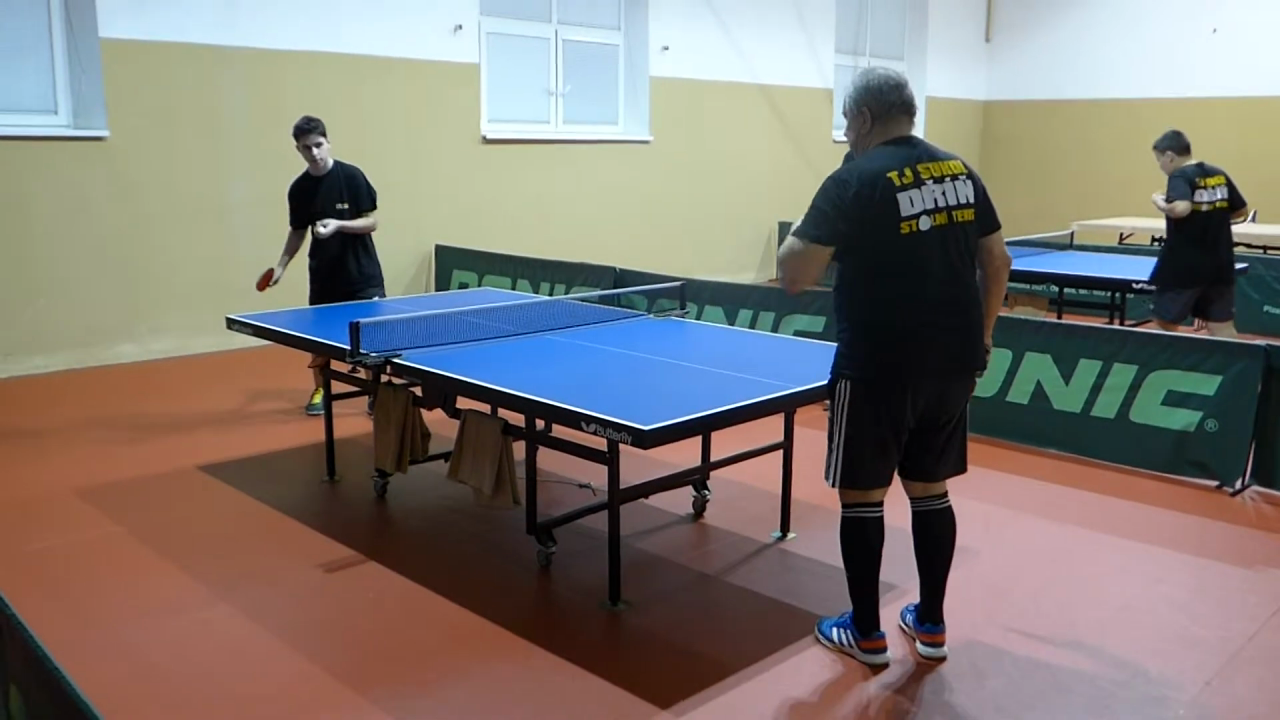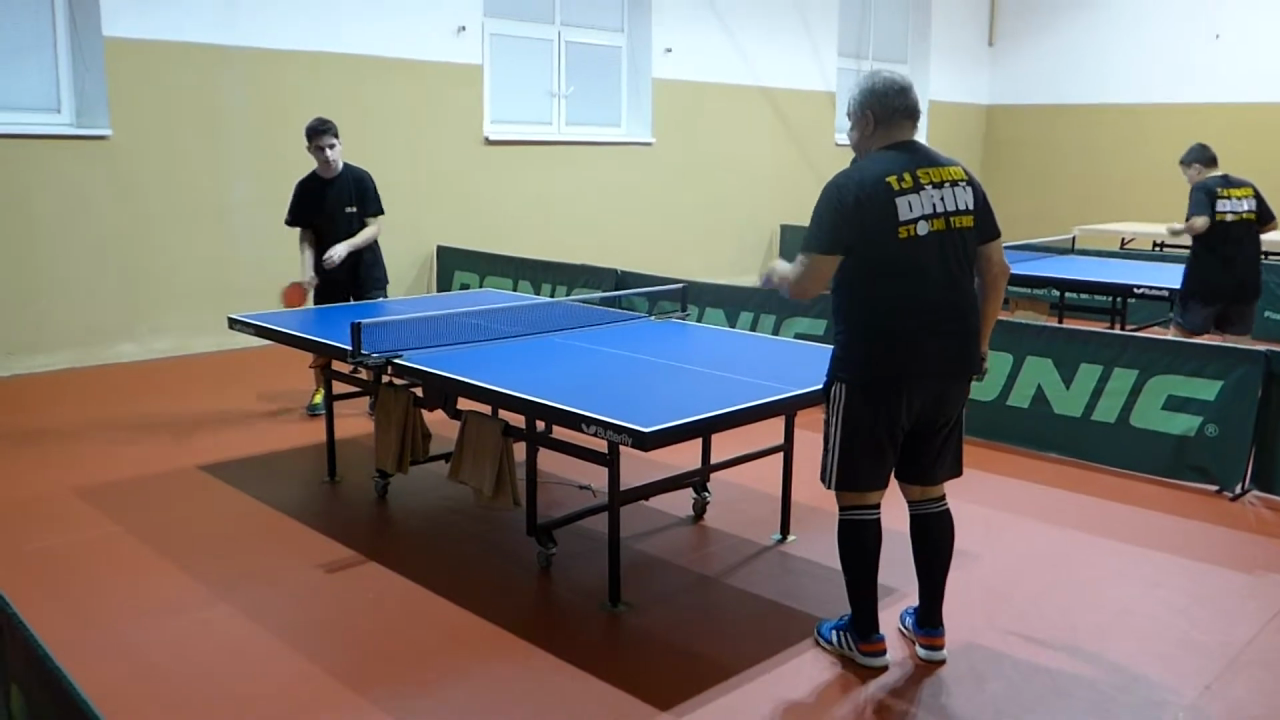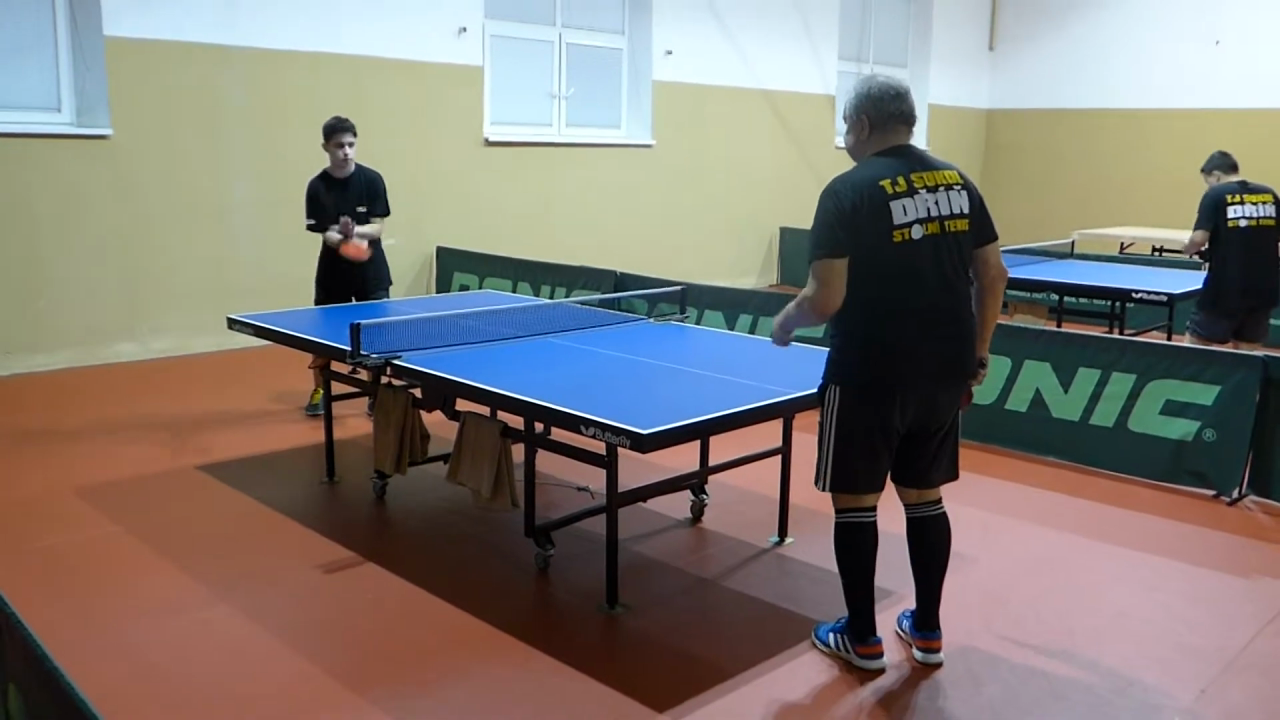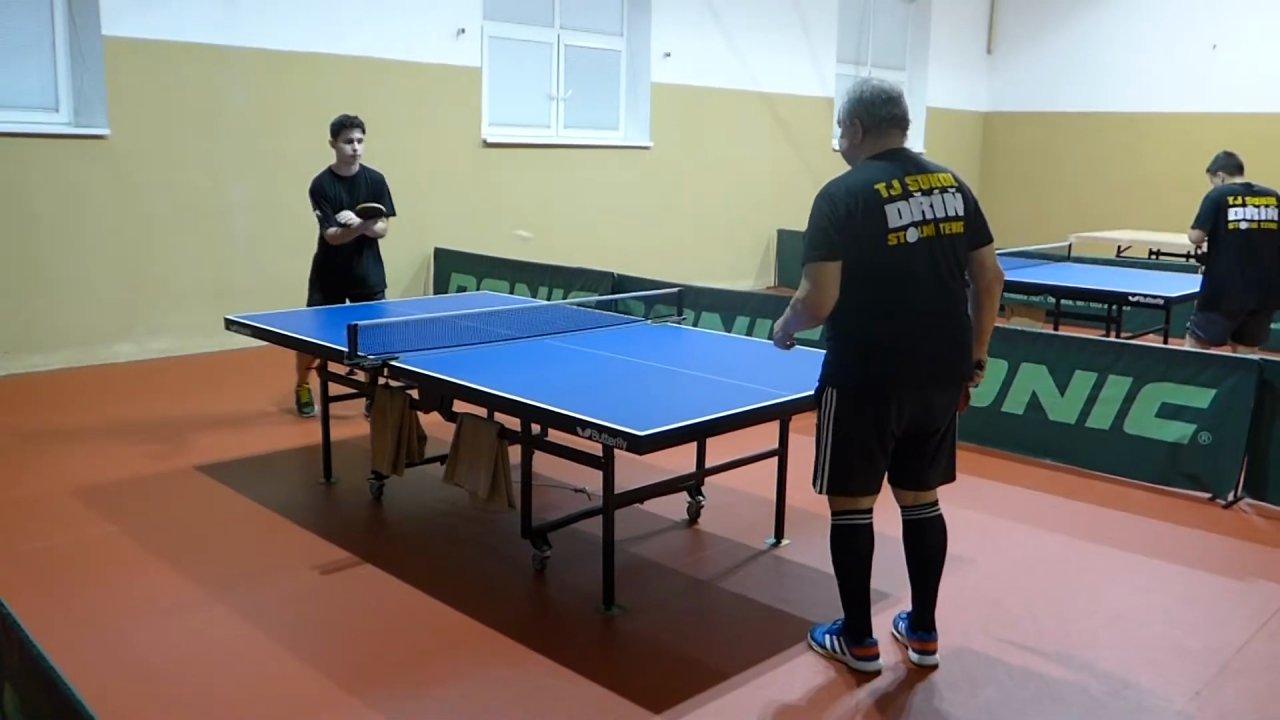
dt=0.2s
person 1, frame 1
left shoulder: (852, 181)
right shoulder: (961, 172)
left elbow: (796, 274)
right elbow: (997, 263)
left wrist: (794, 236)
right wrist: (981, 338)
left hip: (878, 368)
right hip: (951, 364)
left knee: (862, 495)
right knee: (930, 489)
left ankle: (865, 632)
right ankle: (931, 622)
person 1, frame 2
left shoulder: (852, 186)
right shoulder: (961, 179)
left elbow: (808, 285)
right elbow: (996, 272)
left wrist: (777, 272)
right wrist: (977, 348)
left hip: (874, 372)
right hip: (946, 369)
left knee: (859, 498)
right knee: (928, 493)
left ankle: (864, 635)
right ankle: (930, 626)
person 1, frame 3
left shoulder: (849, 191)
right shoulder: (958, 182)
left elbow: (825, 298)
right elbow: (992, 275)
left wrist: (785, 322)
right wrist: (977, 353)
left hip: (869, 375)
right hip: (942, 372)
left knee: (854, 500)
right knee: (924, 496)
left ankle: (861, 638)
right ankle: (927, 629)
person 1, frame 4
left shoulder: (843, 195)
right shoulder: (952, 185)
left elbow: (819, 301)
right elbow: (990, 278)
left wrist: (785, 327)
right wrist: (974, 353)
left hip: (865, 377)
right hip: (940, 374)
left knee: (851, 503)
right knee: (920, 498)
left ankle: (857, 640)
right ankle: (923, 631)
person 2, frame 1
left shoulder: (351, 176)
right shoulder: (299, 188)
left elbow: (371, 222)
right elbow: (299, 232)
left wrist: (337, 225)
right wrist: (282, 265)
left hip: (362, 272)
right hip: (324, 274)
right ankle: (320, 390)
person 2, frame 2
left shoulder: (361, 179)
right shoulder: (304, 189)
left elbow: (374, 229)
right elbow: (305, 234)
left wrist: (343, 249)
right wrist: (307, 269)
left hip: (367, 272)
right hip: (329, 274)
right ankle: (320, 391)
person 2, frame 3
left shoulder: (372, 180)
right shoulder: (317, 187)
left elbow: (376, 229)
right elbow: (326, 236)
left wrist: (354, 230)
right wrist: (342, 236)
left hip: (372, 272)
right hip: (333, 273)
left ankle: (376, 395)
right ankle: (318, 391)
person 2, frame 4
left shoulder: (375, 180)
right shoulder: (321, 184)
left elbow: (383, 226)
right elbow: (329, 234)
left wrist: (359, 220)
right wrist: (356, 231)
left hip: (368, 273)
right hip: (328, 273)
right ankle: (302, 389)
person 3, frame 1
left shoulder: (1180, 177)
right shoulder: (1220, 175)
left elbow: (1180, 209)
right elbow: (1241, 211)
left wrist: (1161, 204)
left hip: (1183, 268)
right hip: (1219, 267)
left knee: (1162, 326)
right knee: (1223, 329)
person 3, frame 2
left shoulder: (1203, 188)
right shoulder: (1248, 187)
left elbow: (1199, 224)
right elbow: (1270, 224)
left wrist: (1180, 229)
left hip: (1207, 280)
right hip: (1245, 280)
left knee: (1178, 335)
right knee: (1239, 342)
person 3, frame 3
left shoulder: (1215, 195)
left elbow: (1199, 238)
left wrist: (1190, 248)
left hip: (1226, 289)
right hip: (1264, 288)
left knee: (1195, 343)
right knee: (1248, 349)
person 3, frame 4
left shoulder: (1217, 196)
left elbow: (1196, 237)
left hip: (1224, 292)
right hip: (1263, 292)
left knee: (1195, 346)
right knee: (1246, 353)
